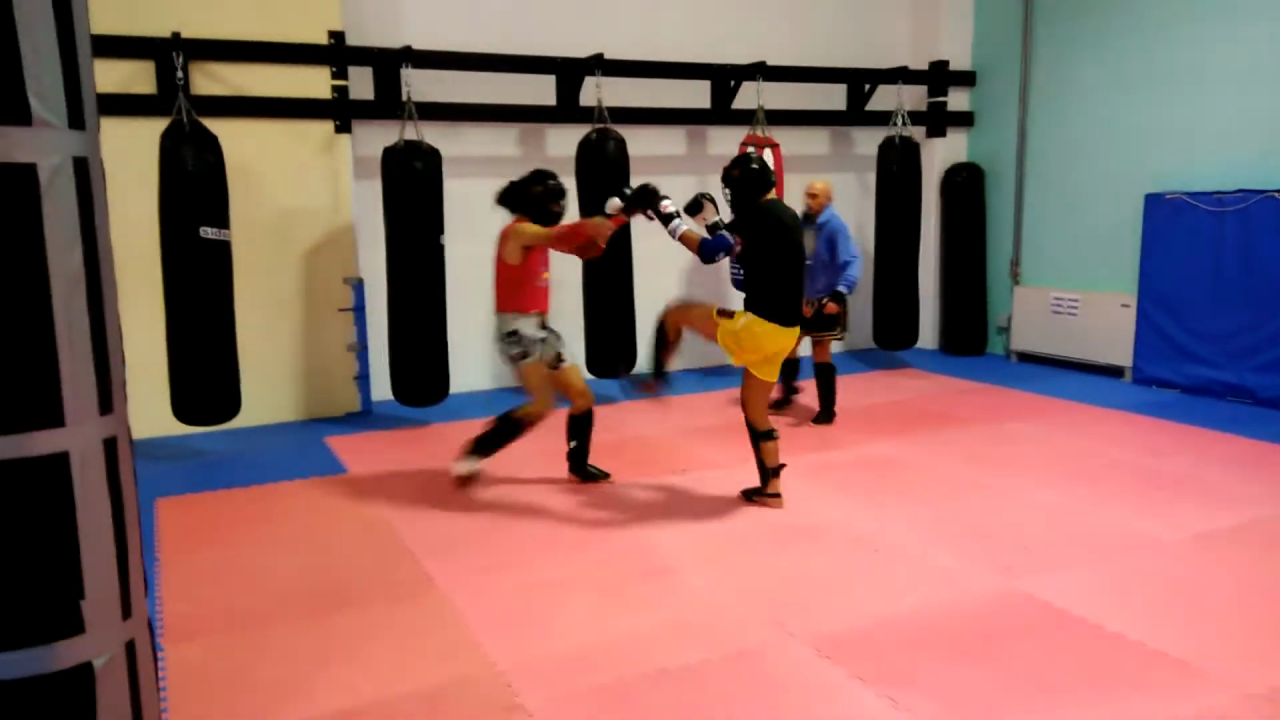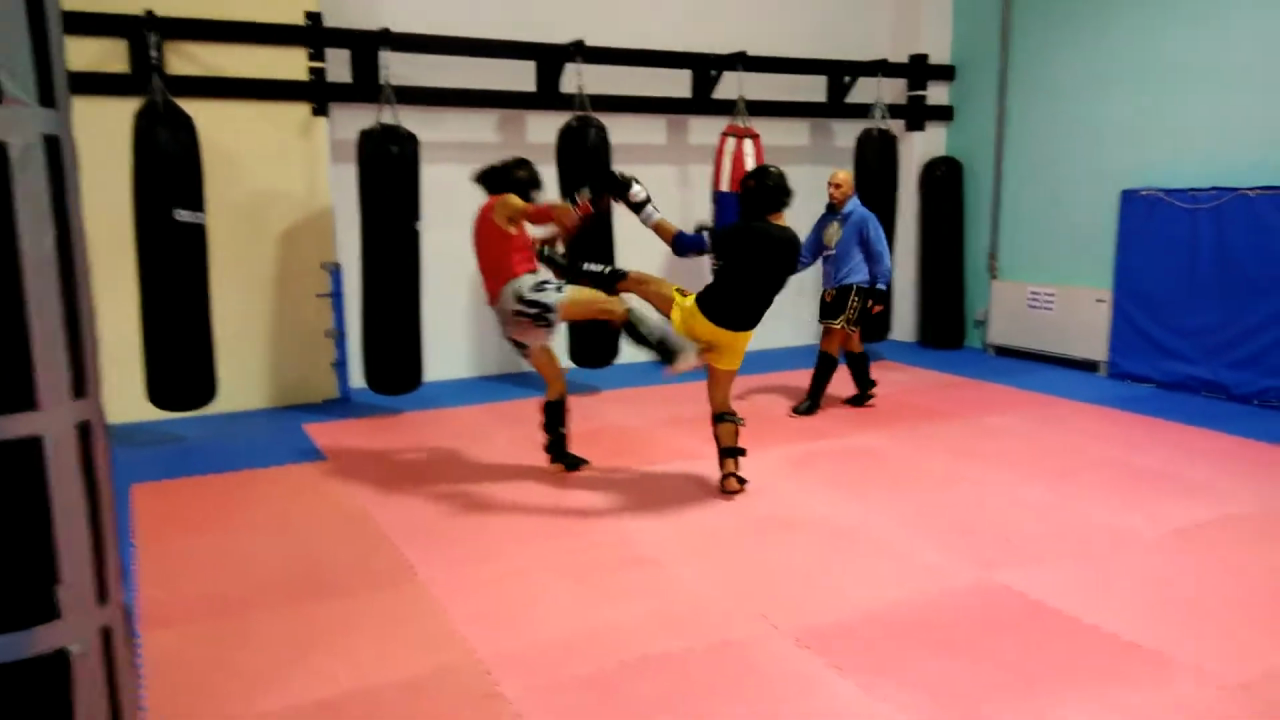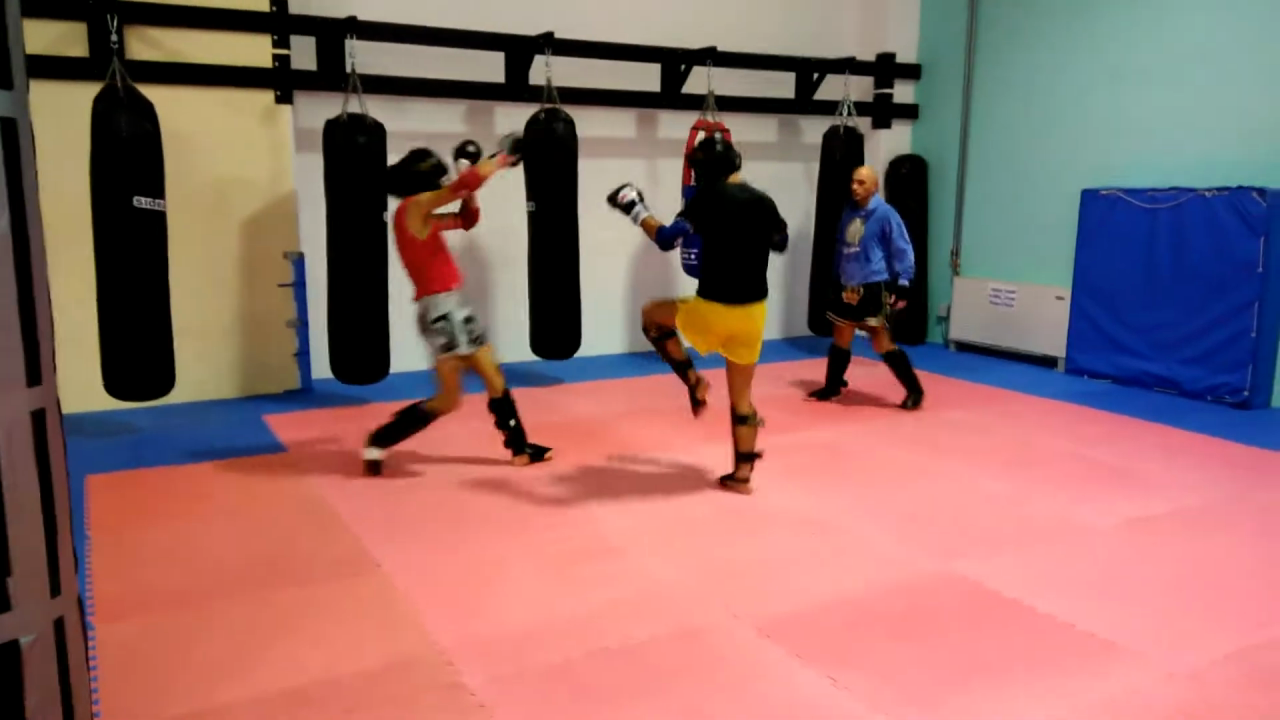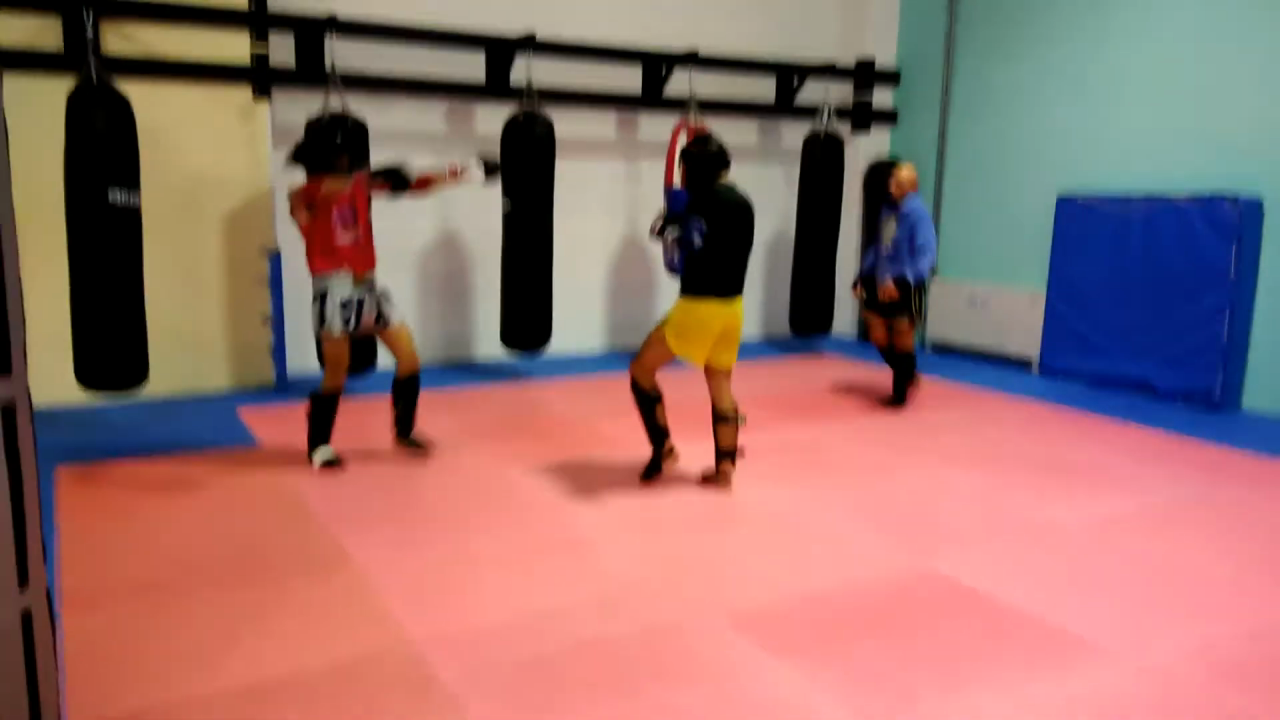
dt=0.4s
person 1, frame 1
left shoulder: (759, 213)
right shoulder: (788, 216)
left elbow: (710, 251)
left wrist: (670, 218)
right wrist: (711, 220)
left hip: (758, 326)
right hip: (786, 330)
left knee: (675, 314)
right knee: (755, 408)
left ankle: (657, 376)
right ankle: (770, 487)
person 1, frame 2
left shoulder: (749, 232)
right shoulder: (792, 244)
left elbow: (684, 246)
left wrist: (643, 206)
left hip: (703, 316)
right hip: (738, 332)
left knee: (635, 279)
right knee: (721, 401)
left ankle: (569, 270)
right ankle: (731, 474)
person 1, frame 3
left shoulder: (709, 198)
right shoulder: (764, 202)
left elbow: (668, 239)
right elbow: (780, 241)
left wrist: (636, 209)
left hip: (713, 307)
right hip: (753, 310)
left knee: (652, 314)
right knee: (740, 395)
left ankle: (693, 380)
right ankle: (741, 472)
person 1, frame 4
left shoulder: (705, 197)
right shoulder: (743, 204)
left elbow: (690, 244)
left wrist: (668, 231)
left hip: (700, 306)
right hip: (730, 308)
left knee: (643, 369)
right knee: (721, 389)
left ankle: (661, 447)
right ankle: (724, 469)
person 2, frame 1
left shoulder: (534, 234)
right shoulder: (518, 231)
left elbow: (588, 248)
right elbow: (569, 235)
left wrist: (616, 217)
right wrist: (621, 212)
left hip: (538, 328)
right hip: (519, 329)
left knee: (582, 395)
right knee: (540, 407)
left ankle: (578, 463)
right ankle: (473, 455)
person 2, frame 2
left shoulder: (493, 216)
right shoulder: (502, 205)
left elbow: (526, 248)
right elbow: (542, 215)
right wrist: (585, 205)
left hip: (509, 312)
right hip: (526, 293)
left knee: (556, 382)
right knee: (617, 306)
left ankle: (559, 453)
right ankle: (676, 353)
person 2, frame 3
left shoulder: (422, 216)
right shoulder: (416, 205)
left elbow: (467, 220)
right elbow: (469, 181)
left wrist: (476, 167)
right wrist: (505, 155)
left hip: (449, 307)
right hip: (441, 308)
left knee: (495, 379)
right knee: (449, 400)
left ankle: (520, 446)
right ankle: (377, 444)
person 2, frame 4
left shoulder: (359, 185)
right shoulder: (300, 197)
left elbow: (413, 184)
right elbow: (320, 194)
left wrist: (458, 172)
right wrist: (369, 179)
left hip: (367, 285)
right hip: (334, 290)
left knee: (409, 358)
right knee: (336, 377)
left ankle: (405, 431)
right ankle: (319, 446)
person 3, frame 1
left shoulder: (836, 227)
right shoulder: (803, 225)
left elbow: (850, 263)
left wrist: (839, 295)
left hip: (825, 301)
right hip: (802, 299)
left knee: (820, 354)
left ankle: (827, 409)
right ankle: (788, 392)
person 3, frame 2
left shoulder: (863, 218)
right shoulder: (826, 219)
left elbow: (879, 255)
right elbow: (809, 251)
left wrist: (879, 290)
left hip: (853, 289)
right hip: (832, 290)
left knee: (829, 343)
right knee: (849, 342)
left ankle: (813, 400)
right ankle: (865, 390)
person 3, frame 3
left shoulder: (885, 214)
right shoulder: (849, 213)
left elbow: (903, 252)
left wrist: (902, 285)
right wrist: (840, 279)
left hip: (876, 288)
right hip: (850, 287)
left knee: (880, 343)
right knee: (840, 337)
left ankle: (914, 390)
right ankle: (832, 386)
person 3, frame 4
left shoulder: (918, 215)
right shoulder: (888, 211)
left elbow: (925, 254)
left wrist: (904, 280)
right wrist: (863, 276)
left hip: (904, 288)
right hip: (883, 285)
left knee: (902, 338)
right knee: (877, 334)
left ankle: (900, 392)
right ankle: (905, 379)
